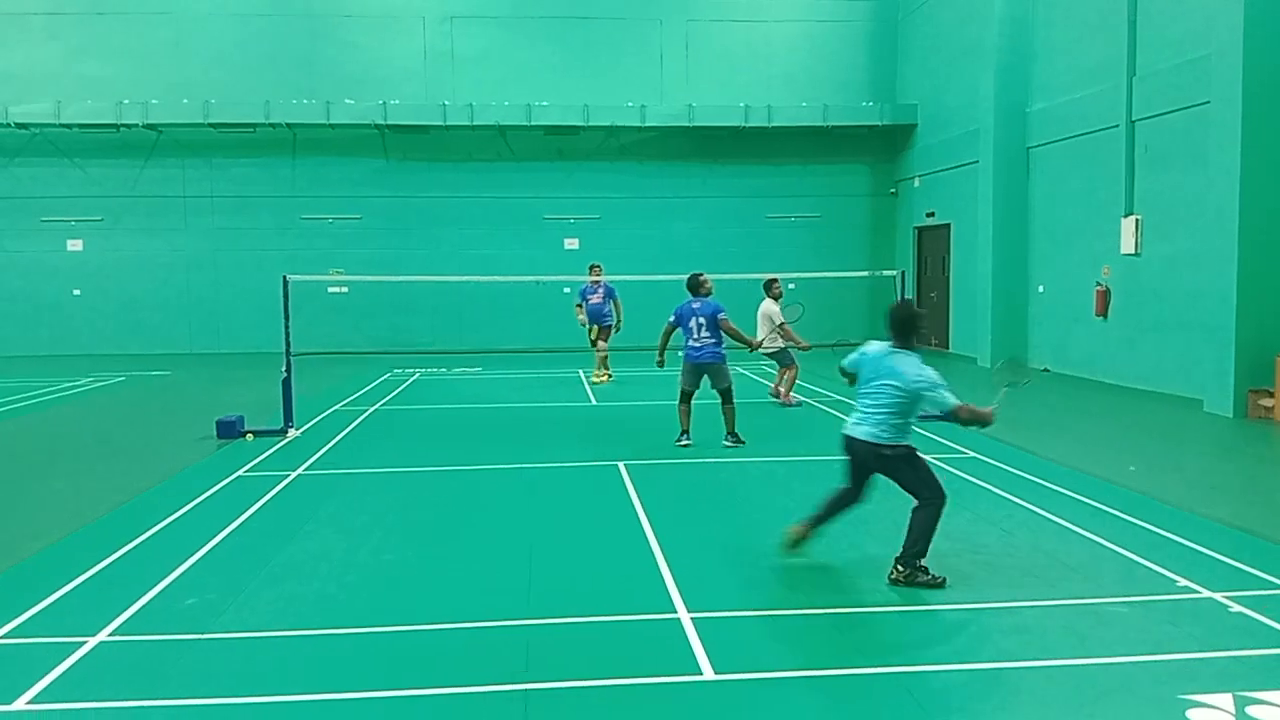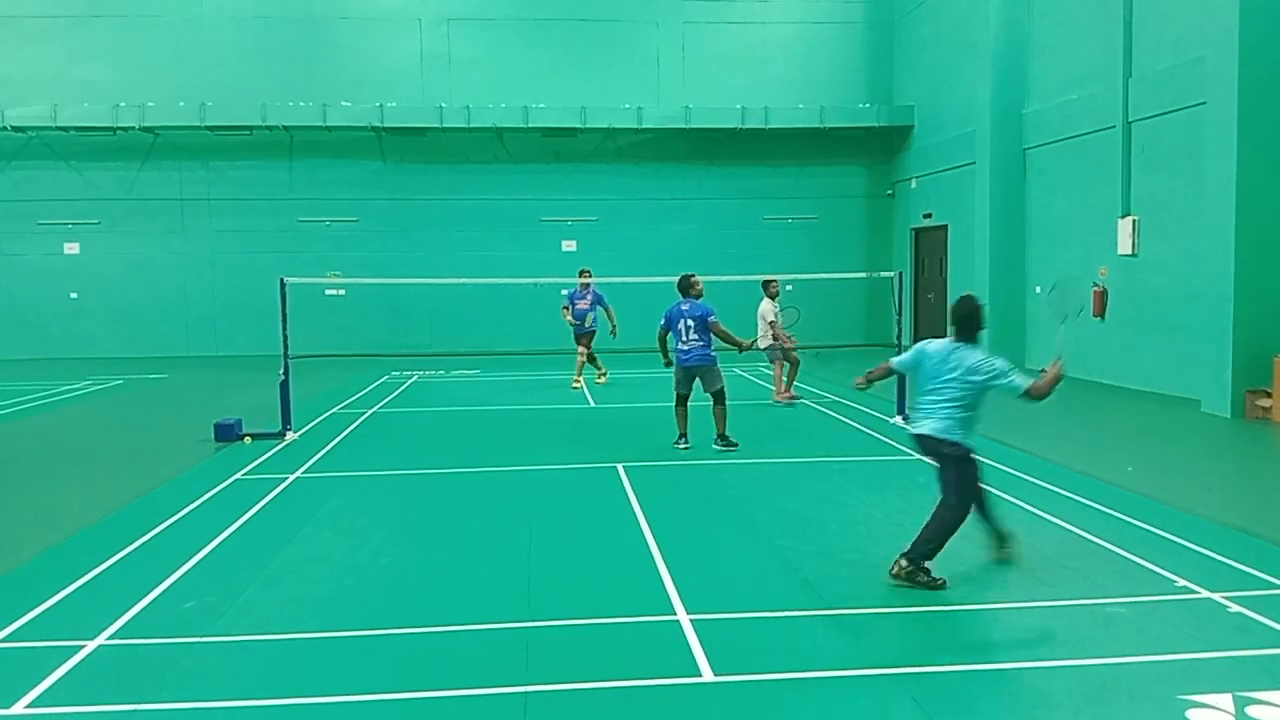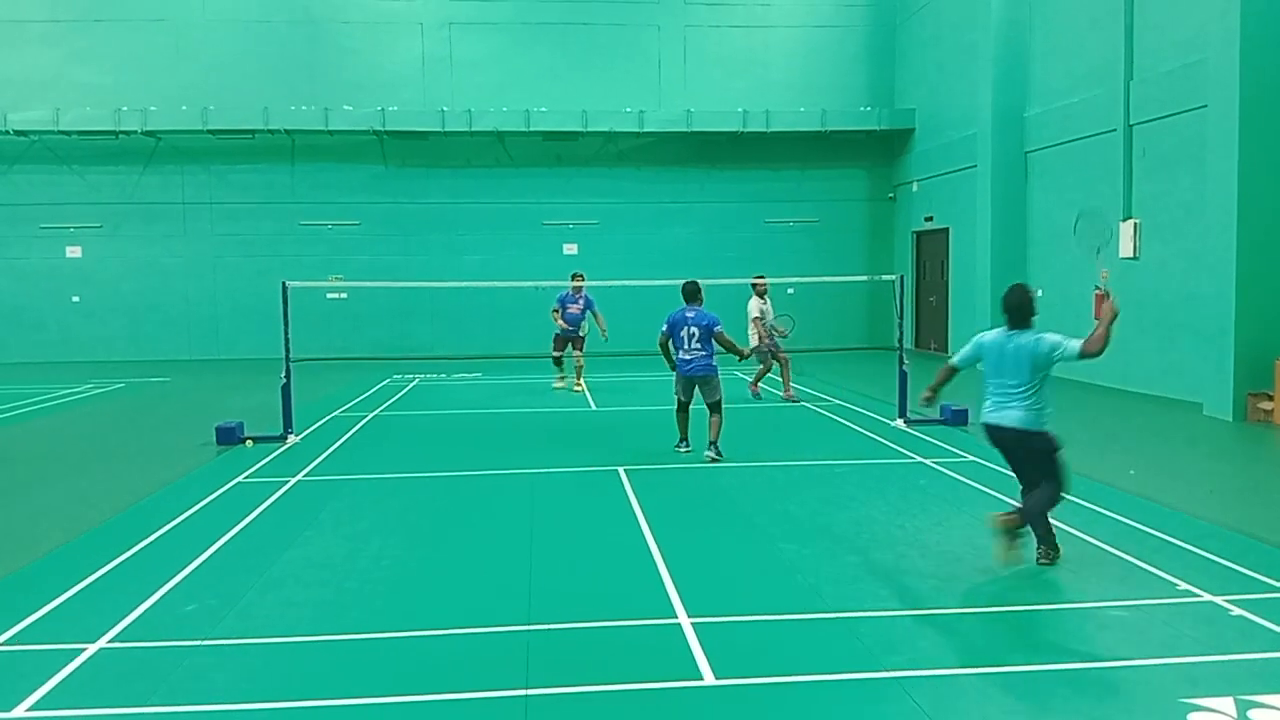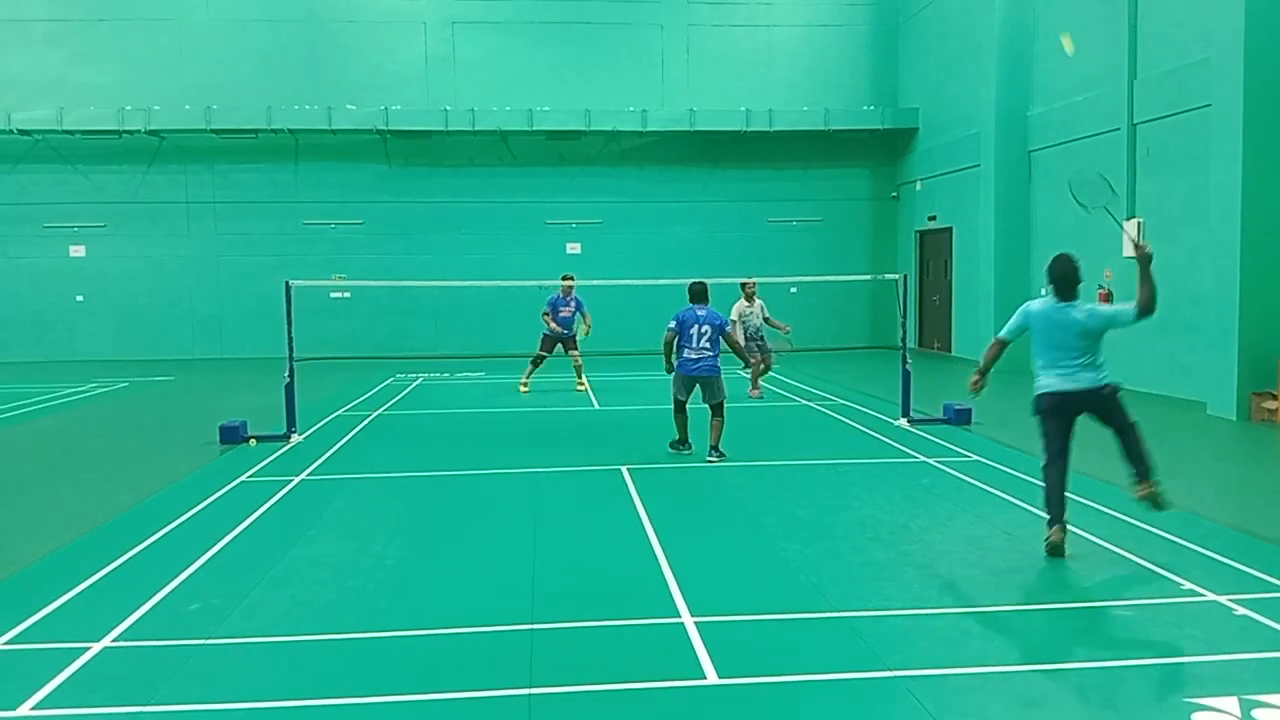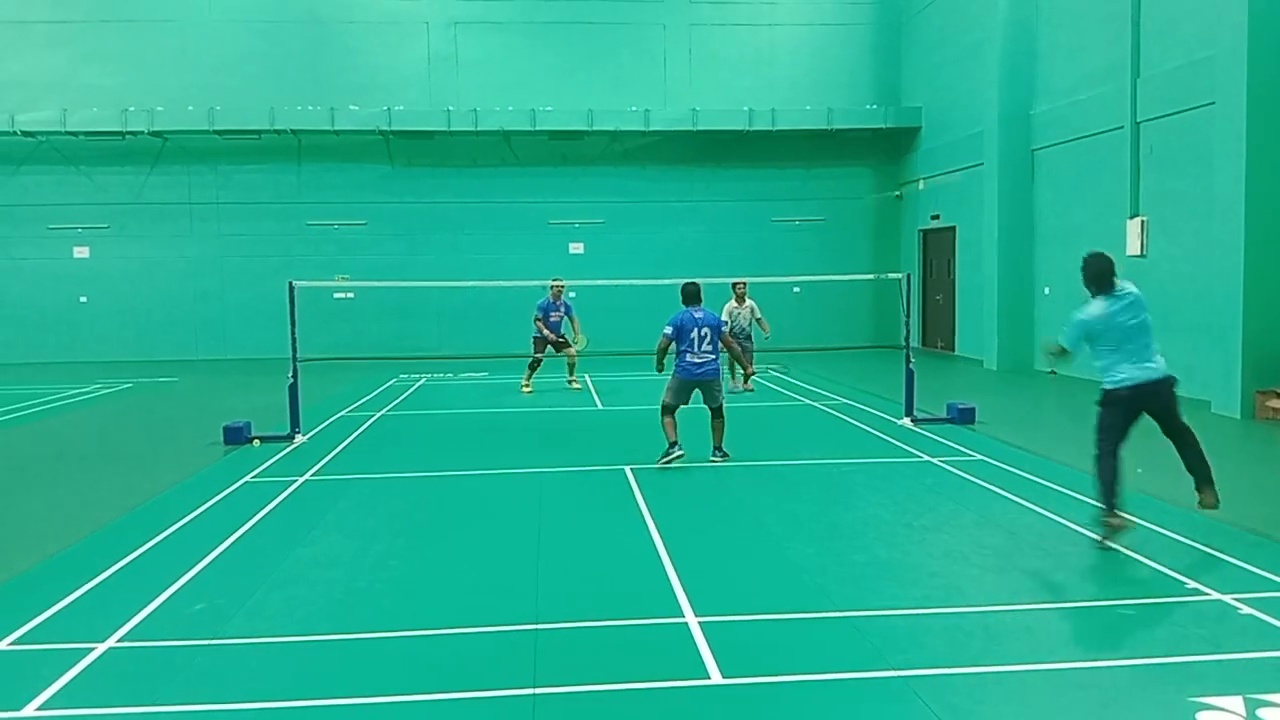
dt=0.2s
person 1, frame 1
left shoulder: (870, 350)
right shoulder: (921, 375)
left elbow: (846, 371)
right elbow: (960, 414)
left wrist: (860, 384)
right wrist: (986, 416)
left hip: (853, 437)
right hip: (888, 447)
left knee: (853, 490)
right knee: (932, 499)
left ankle: (806, 527)
right ankle: (906, 567)
person 1, frame 2
left shoulder: (927, 348)
right shoulder: (988, 365)
left elbow: (889, 367)
right elbow: (1036, 391)
left wrist: (867, 379)
right wrist: (1054, 375)
left hip: (923, 433)
right hip: (948, 441)
left knee: (969, 483)
right knee: (958, 503)
left ankle: (998, 538)
right ankle: (909, 564)
person 1, frame 3
left shoulder: (985, 340)
right shoulder: (1043, 343)
left elbow: (951, 367)
right elbow: (1093, 349)
left wrist: (932, 391)
right wrist: (1108, 318)
left hip: (993, 424)
right hip: (1026, 428)
left knee: (1032, 483)
right knee: (1053, 484)
left ankle: (1046, 545)
right ankle: (1012, 521)
person 1, frame 4
left shoulder: (1031, 310)
right shoulder: (1094, 314)
left elbow: (999, 343)
right elbow: (1145, 309)
left wrist: (981, 373)
right wrist: (1144, 267)
left hip: (1050, 395)
right hip: (1093, 390)
left knee: (1054, 462)
right knee: (1126, 430)
left ankle: (1056, 525)
right ankle: (1145, 483)
person 1, frame 5
left shoulder: (1085, 318)
right shoulder: (1132, 294)
left elbow: (1061, 352)
left wrist: (1052, 351)
left hip: (1119, 391)
right hip: (1156, 382)
left knee: (1106, 452)
right knee: (1180, 433)
left ankle: (1112, 515)
right ankle: (1206, 489)
person 2, frame 1
left shoulder: (681, 309)
right shoulder: (715, 306)
left elbow: (667, 332)
right elbow: (729, 330)
left wrist: (660, 354)
right wrist: (751, 343)
left hip: (691, 359)
right hip: (715, 358)
left knee: (685, 397)
right knee: (726, 396)
left ankle: (684, 434)
right ankle: (730, 435)
person 2, frame 2
left shoulder: (671, 311)
right shoulder: (704, 309)
left elbow: (661, 336)
right elbow: (720, 332)
left wrist: (666, 356)
right wrist: (741, 344)
left hip: (682, 362)
right hip: (705, 360)
left knee: (681, 399)
right knee: (719, 398)
left ankle: (682, 437)
right ankle: (721, 437)
person 2, frame 3
left shoulder: (674, 316)
right shoulder: (709, 317)
left elbow: (662, 342)
right elbow: (725, 342)
left wrist: (671, 361)
right wrist: (742, 353)
left hip: (683, 370)
right hip: (706, 370)
left knee: (682, 405)
right knee: (715, 409)
left ankle: (683, 441)
right ankle: (712, 446)
person 2, frame 4
left shoulder: (681, 315)
right shoulder: (718, 317)
left elbow: (668, 340)
right elbow: (734, 343)
left wrist: (668, 362)
right wrist: (747, 360)
left hip: (685, 369)
right hip: (710, 370)
left knee: (679, 405)
right knee: (717, 409)
left ankle: (683, 442)
right ankle: (713, 449)
person 2, frame 5
left shoulder: (678, 319)
right shoulder: (714, 318)
left elbow: (663, 345)
right elbow: (730, 345)
left wrist: (659, 363)
right wrist: (746, 367)
left hip: (684, 373)
right hip: (710, 373)
left knee: (667, 410)
right knee: (717, 411)
left ankle: (673, 446)
right ankle: (717, 450)
